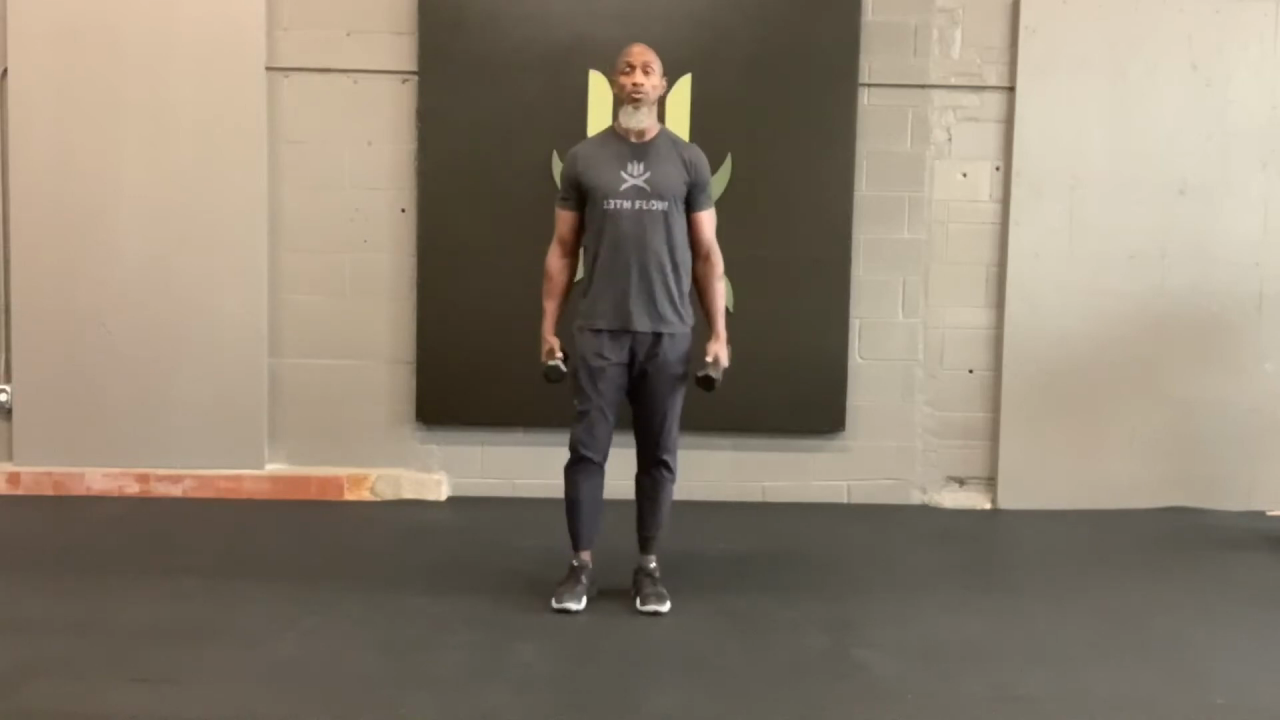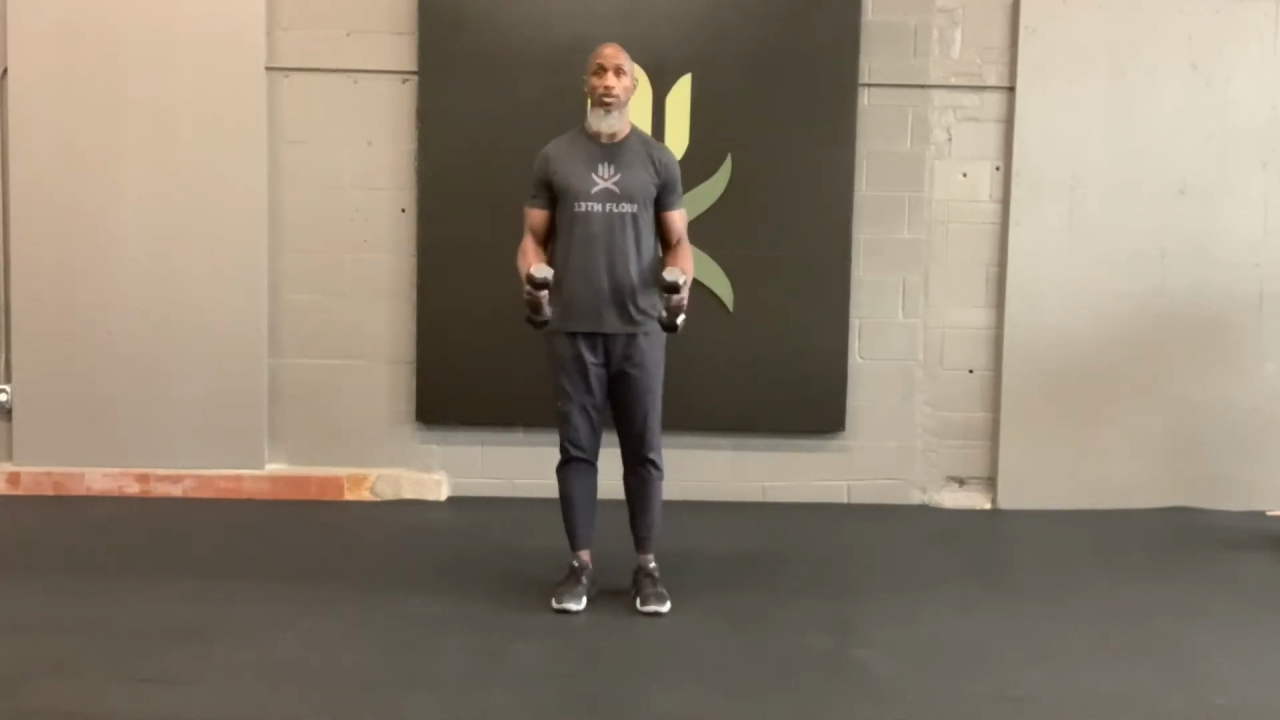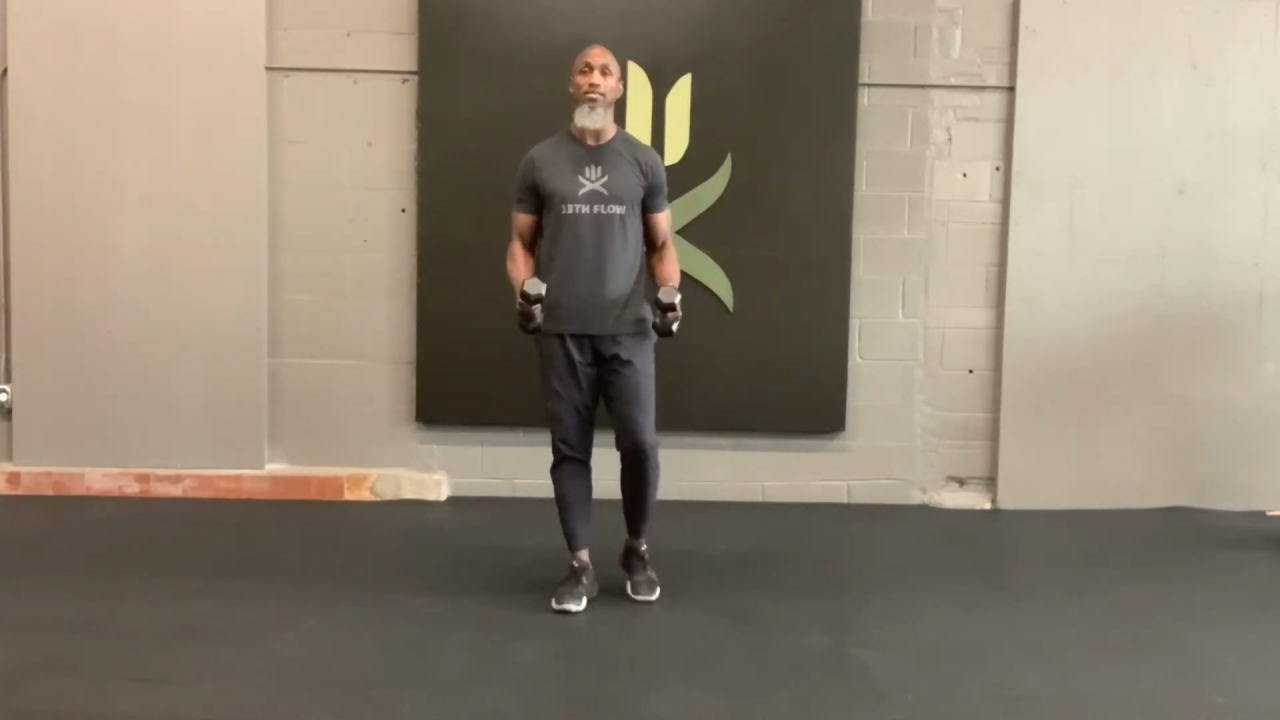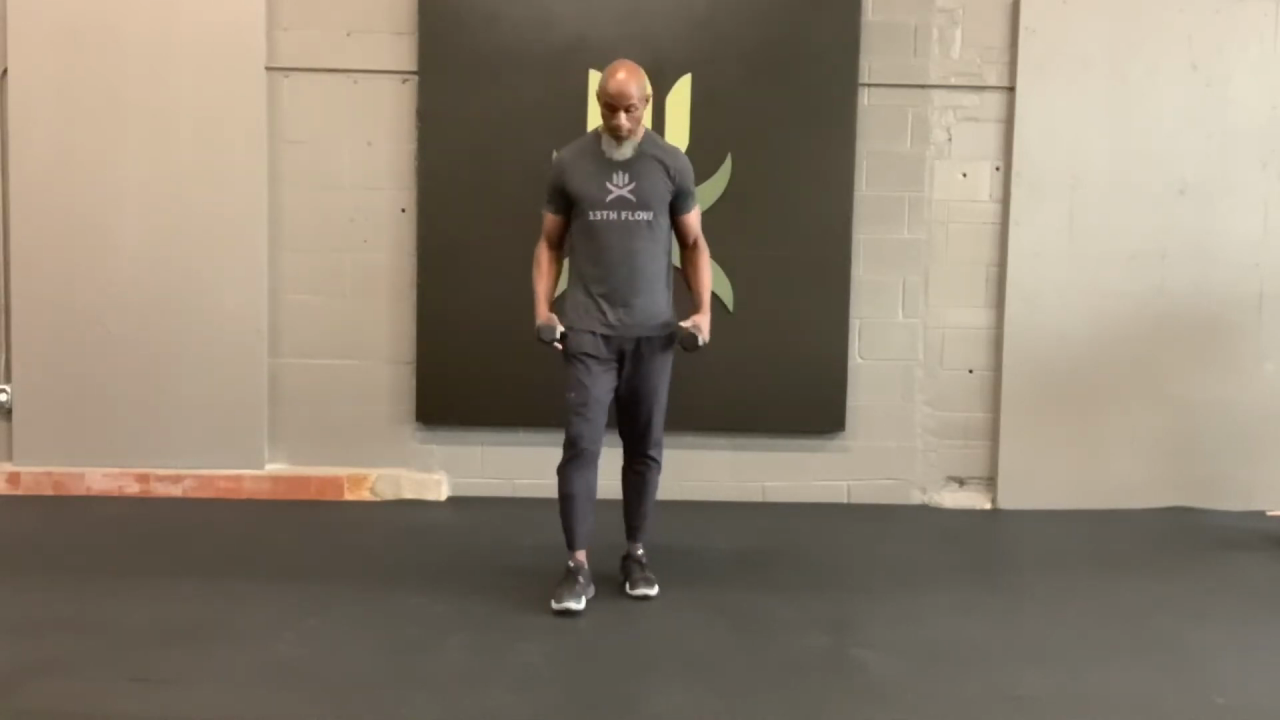
dt=1s
person 1, frame 1
left shoulder: (689, 160)
right shoulder: (584, 158)
left elbow: (707, 252)
right elbow: (563, 250)
left wrist: (719, 333)
right wrist: (548, 327)
left hip: (667, 332)
right hip: (598, 330)
left knee: (658, 455)
right knee: (586, 450)
left ankle: (648, 566)
right ankle: (581, 564)
person 1, frame 2
left shoulder: (658, 159)
right shoulder: (555, 157)
left elbow: (677, 240)
right elbow: (535, 236)
left wrist: (681, 280)
right wrist: (532, 278)
left hip: (639, 328)
right hip: (574, 329)
left knee: (643, 450)
right knee: (577, 448)
left ankle: (646, 565)
right ankle: (581, 564)
person 1, frame 3
left shoulder: (644, 161)
right shoulder: (540, 160)
left elbow: (661, 243)
right elbow: (521, 242)
left wrist: (670, 291)
right wrist: (523, 287)
left hip: (628, 330)
right hip: (562, 331)
left knee: (639, 444)
right knee: (569, 451)
left ankle: (637, 548)
right ankle: (581, 565)
person 1, frame 4
left shoulder: (672, 163)
right shoulder: (569, 163)
left elbow: (693, 242)
right elbow: (550, 241)
left wrist: (703, 308)
right wrist: (541, 306)
left hip: (652, 330)
right hip: (588, 329)
left knee: (645, 448)
right knee: (581, 444)
left ankle: (635, 552)
right ankle: (578, 566)
